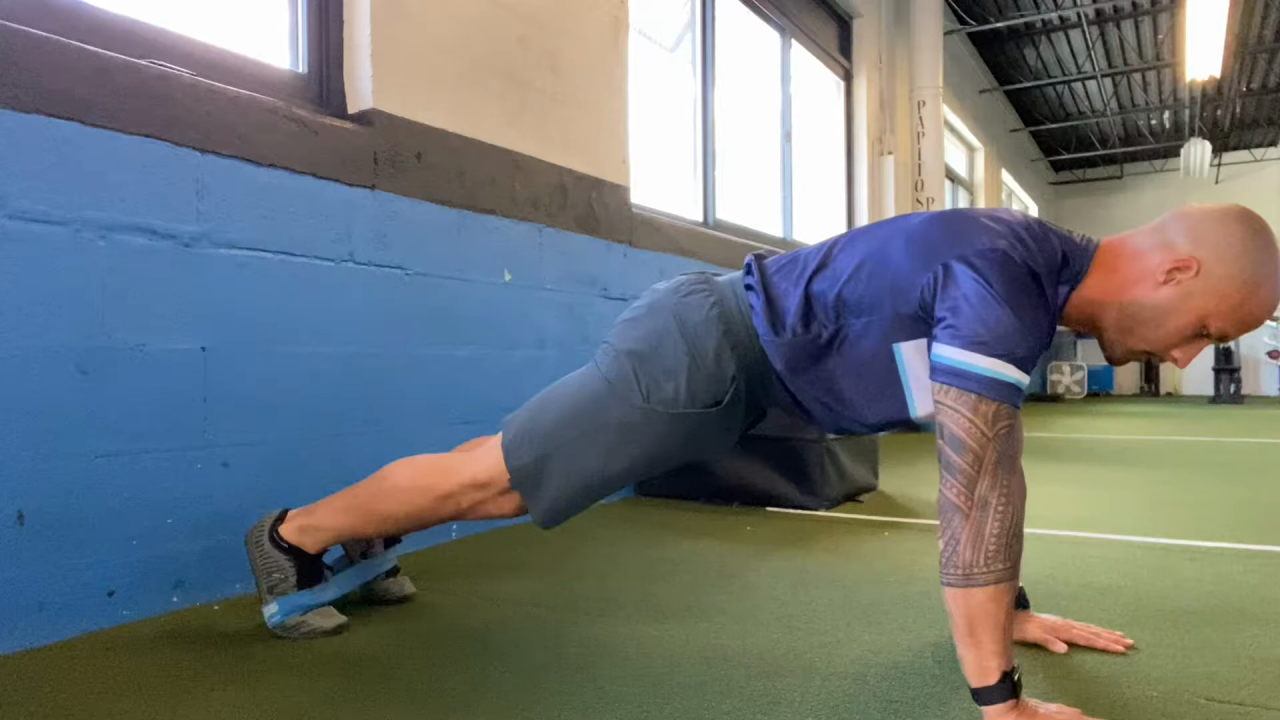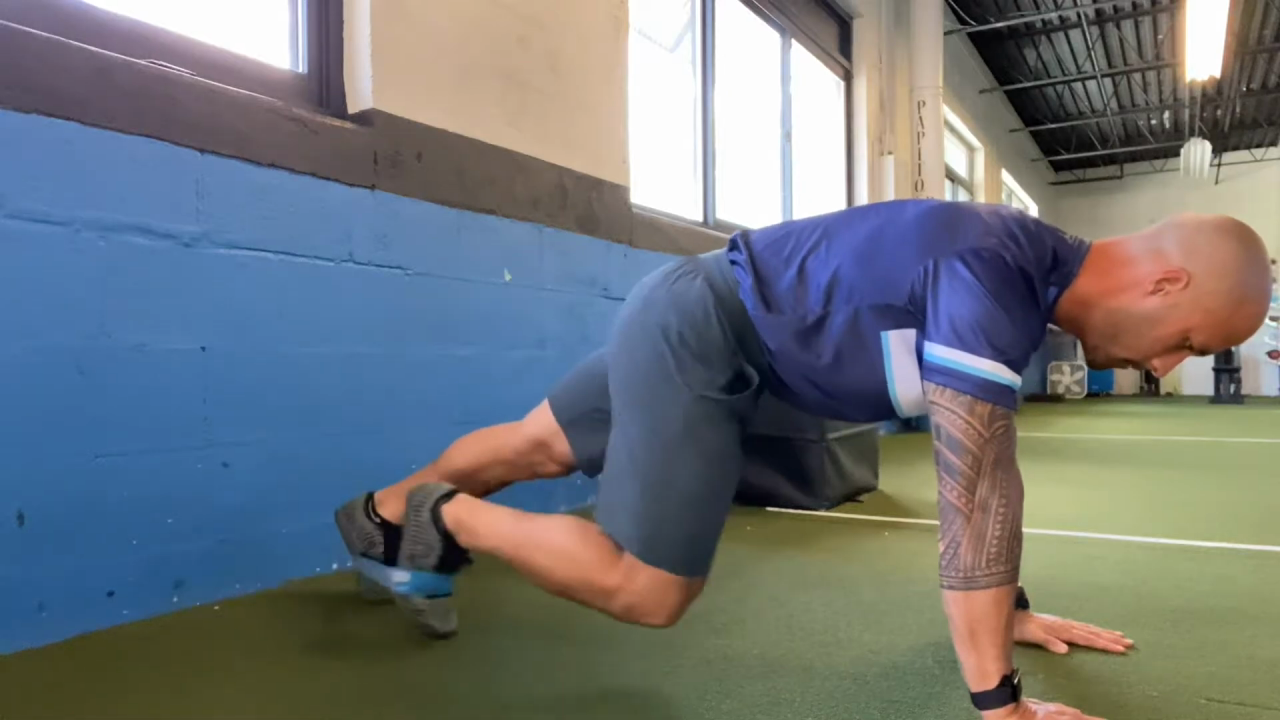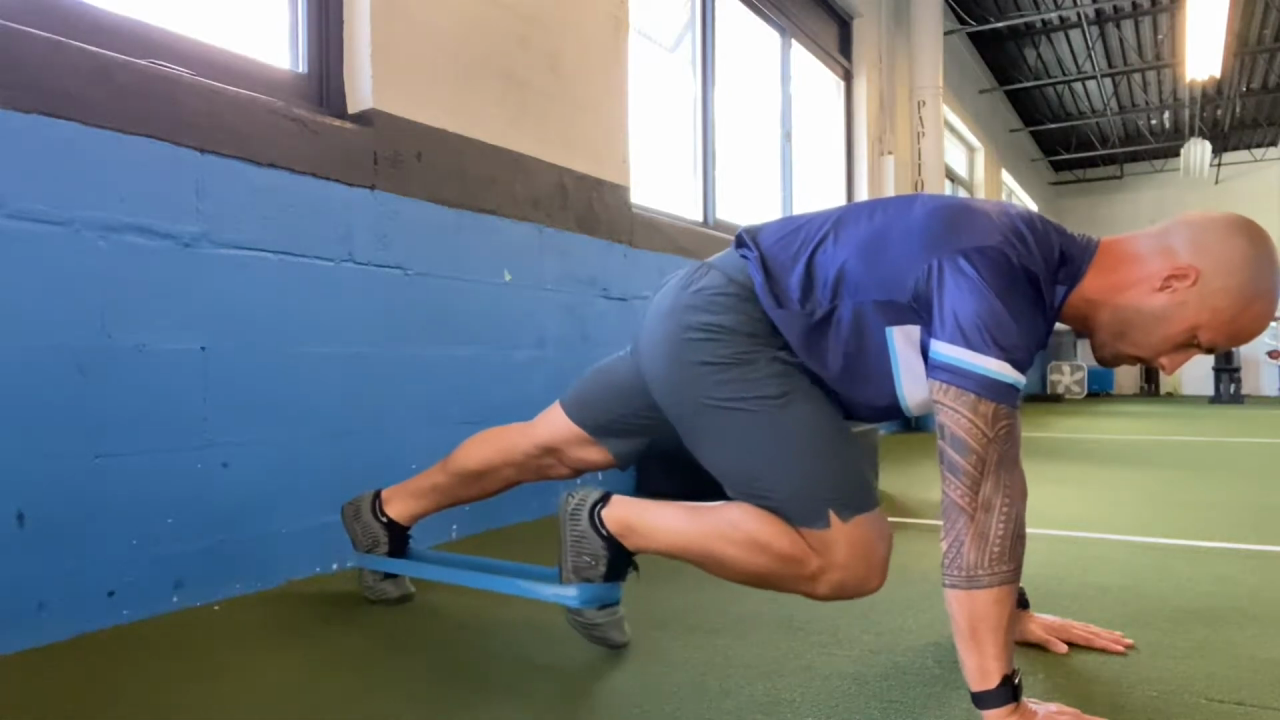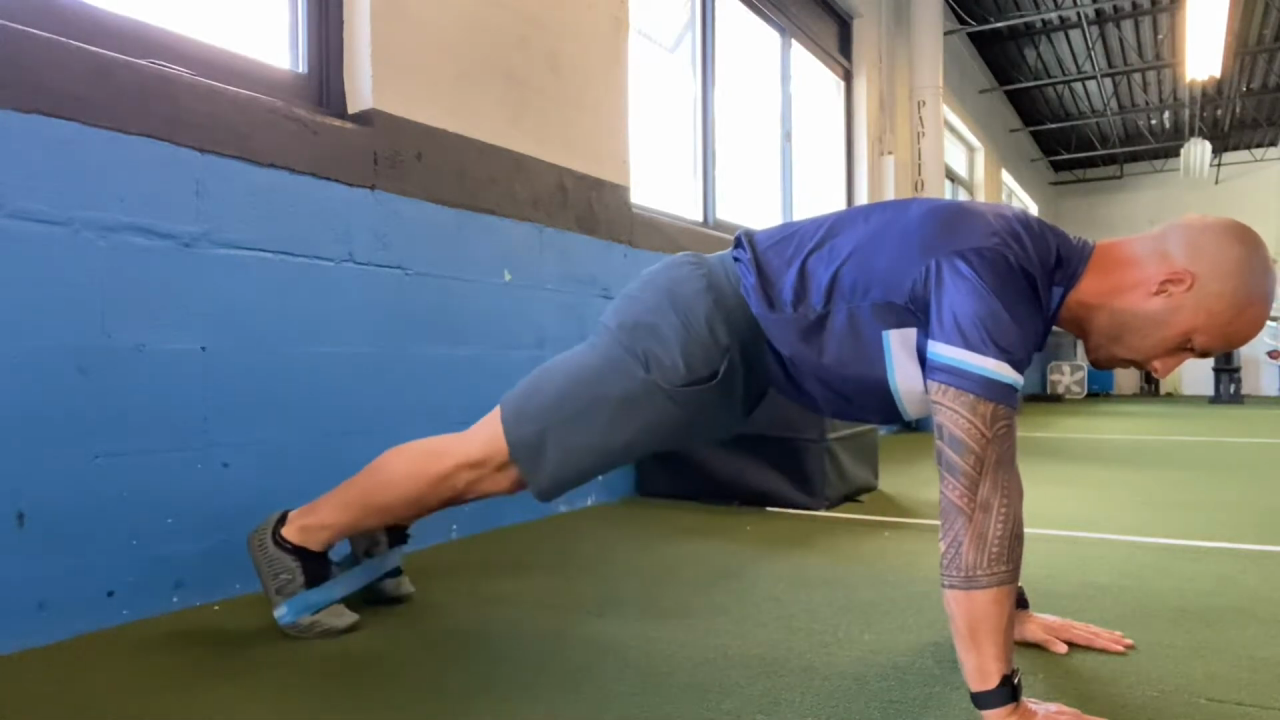
dt=1s
person 1, frame 1
left shoulder: (1033, 275)
right shoulder: (1004, 280)
left elbow: (990, 468)
right elbow: (973, 493)
left wrist: (1010, 611)
left hip: (716, 347)
right hip: (701, 354)
left knee: (509, 459)
right knee: (494, 481)
left ankle: (364, 536)
right ankle: (291, 538)
person 1, frame 2
left shoulder: (1029, 274)
right shoulder: (993, 278)
left elbow: (990, 467)
right elbow: (974, 492)
left wrist: (1009, 609)
left hip: (697, 322)
right hip: (698, 329)
left knee: (541, 448)
right knee: (648, 590)
left ankle: (378, 516)
right ankle: (447, 520)
person 1, frame 3
left shoulder: (1038, 272)
right shoulder: (998, 274)
left elbow: (996, 465)
right elbow: (978, 491)
left wrist: (1011, 609)
left hip: (709, 323)
right hip: (722, 328)
left knee: (552, 446)
right knee: (849, 558)
left ankle: (384, 514)
right ankle: (613, 524)
person 1, frame 4
left shoulder: (1035, 277)
right shoulder: (995, 275)
left elbow: (989, 470)
right elbow: (974, 492)
left wrist: (1012, 611)
left hip: (716, 338)
right hip: (698, 331)
left knee: (513, 454)
right knee: (485, 457)
left ankle: (378, 528)
right ankle: (294, 538)
